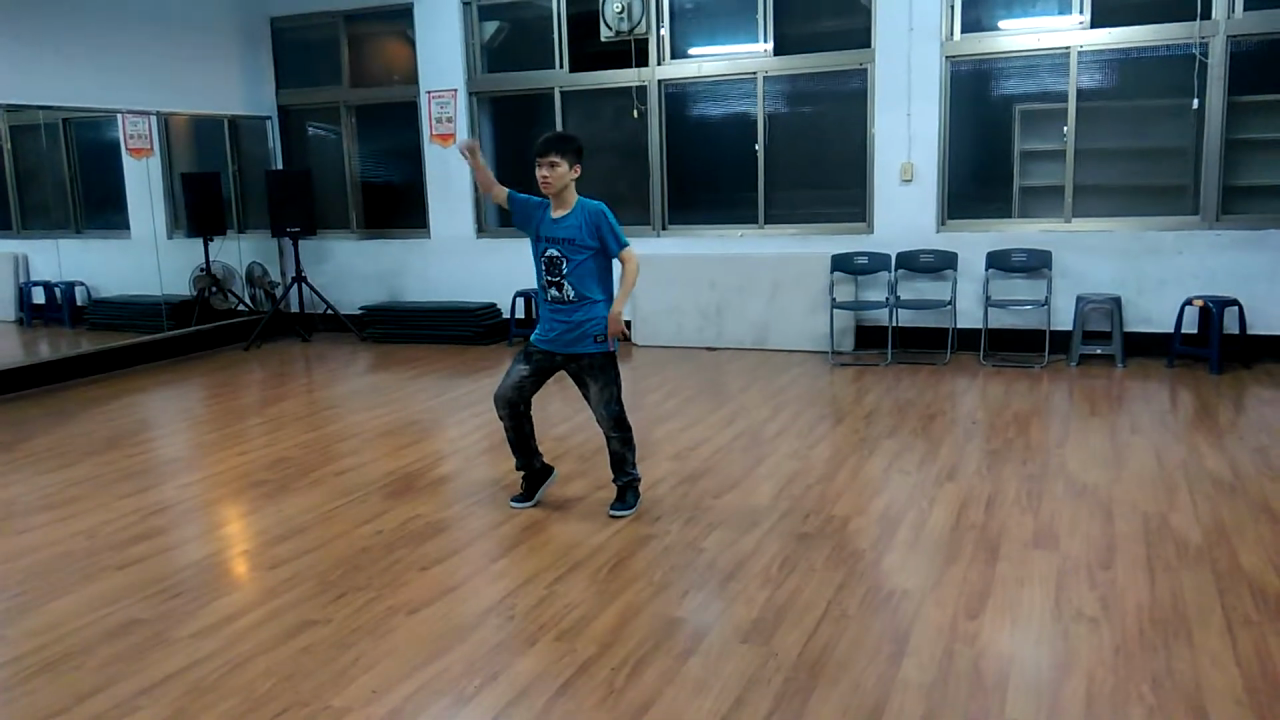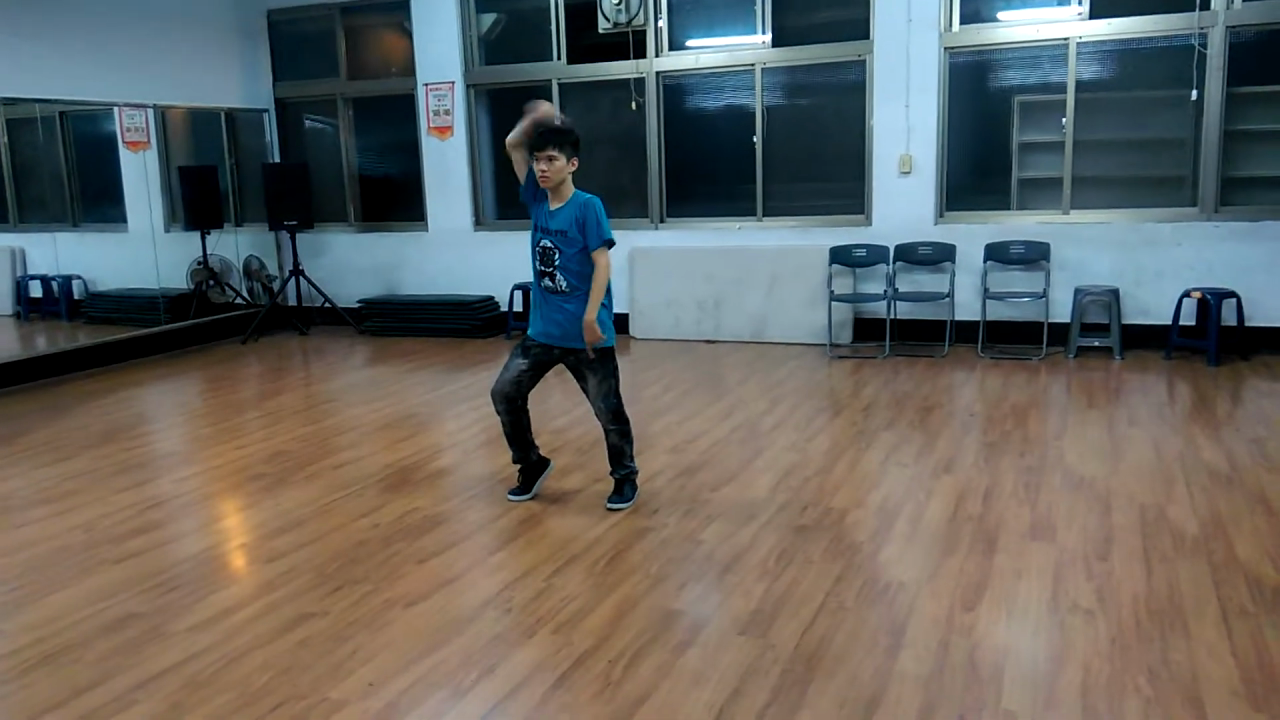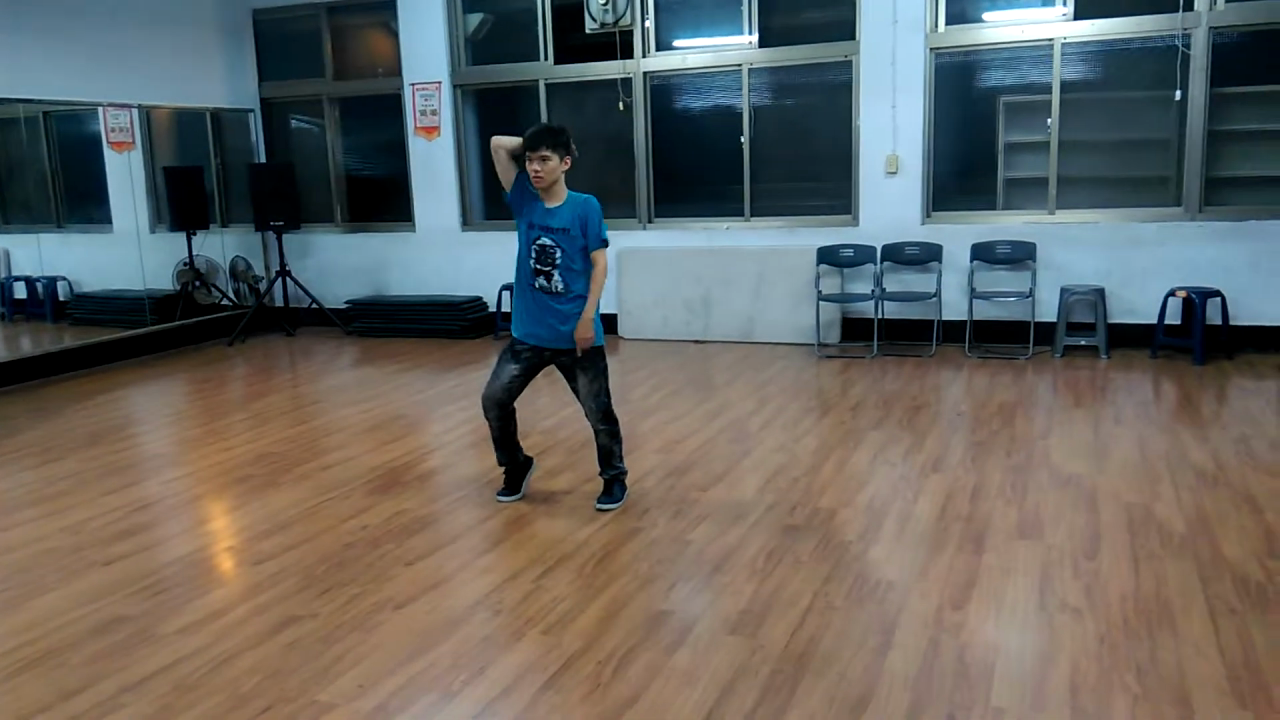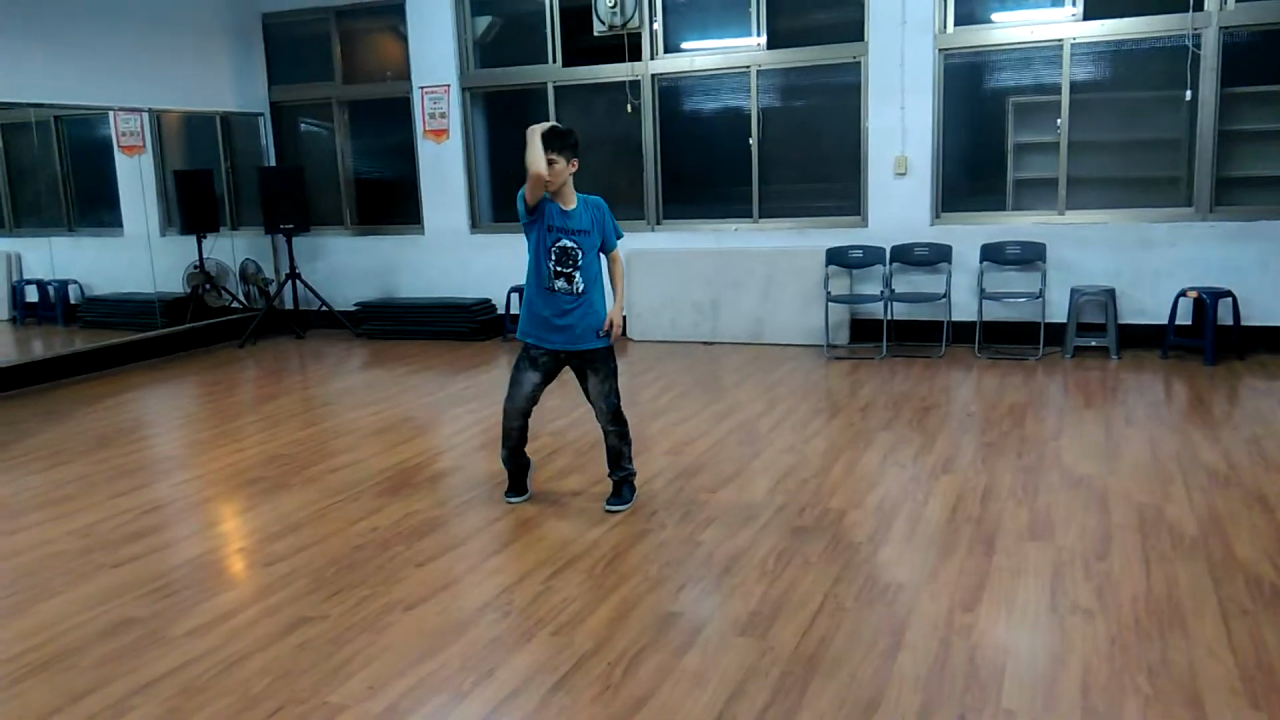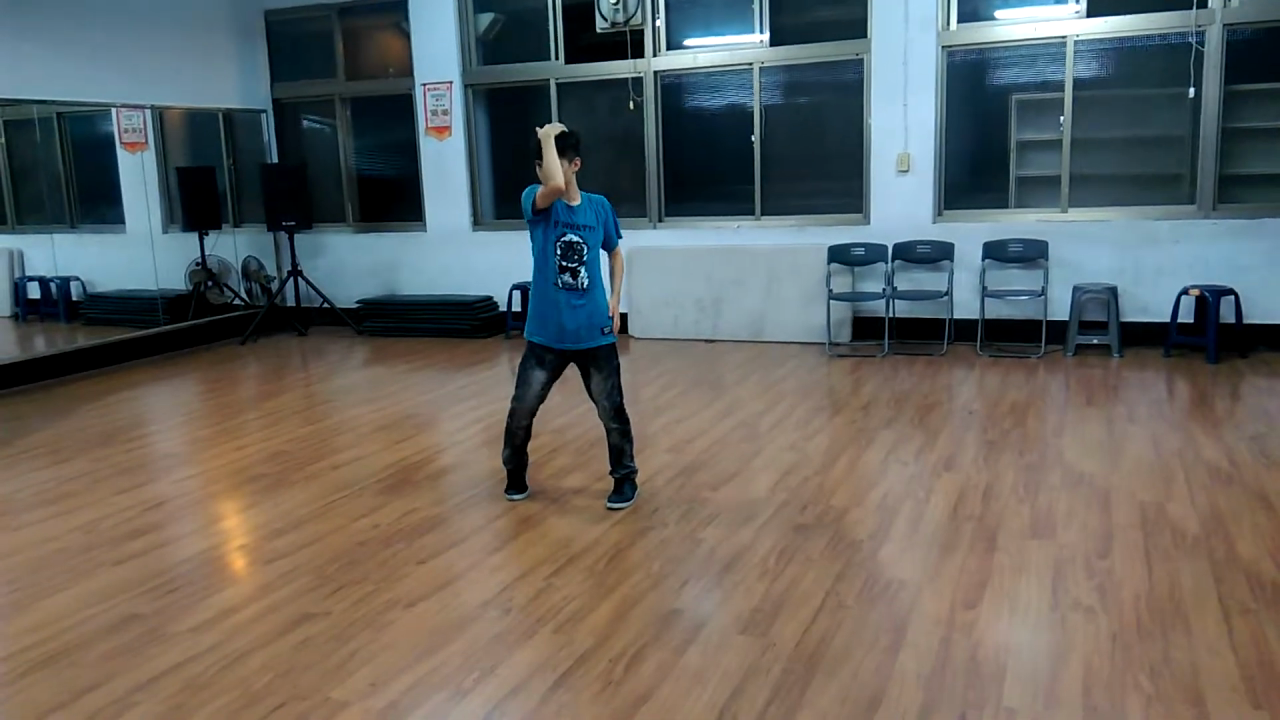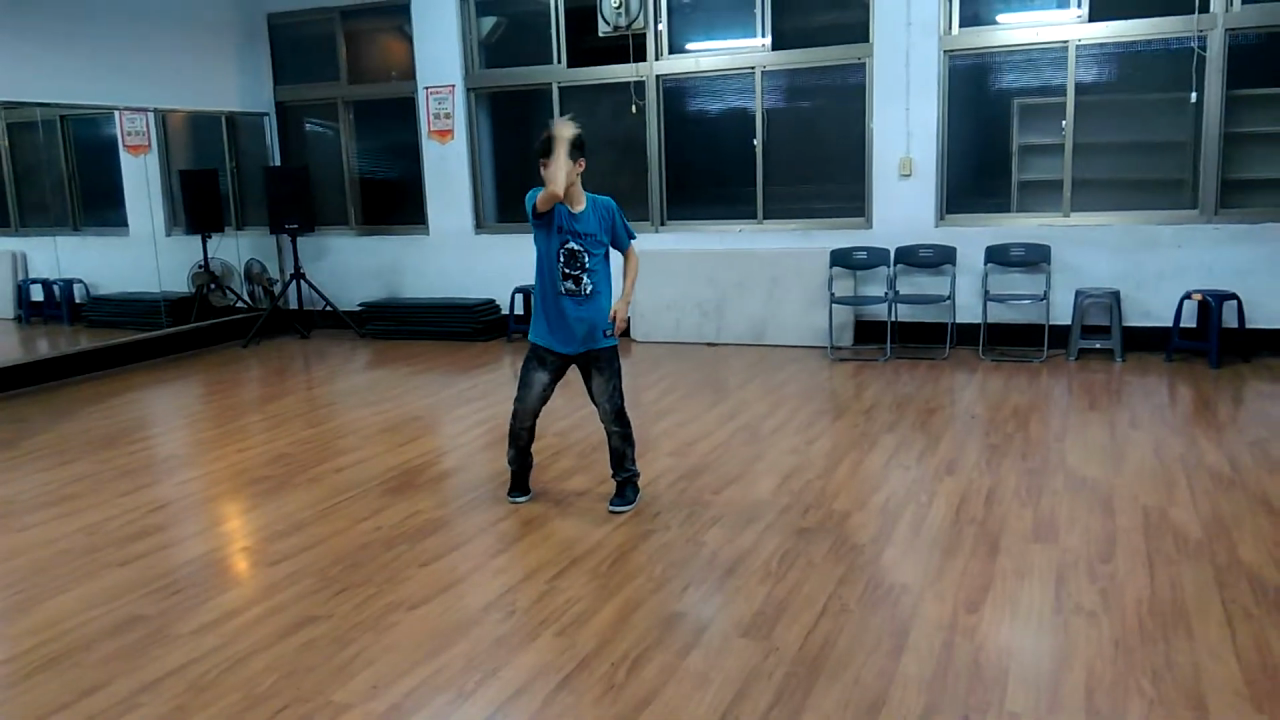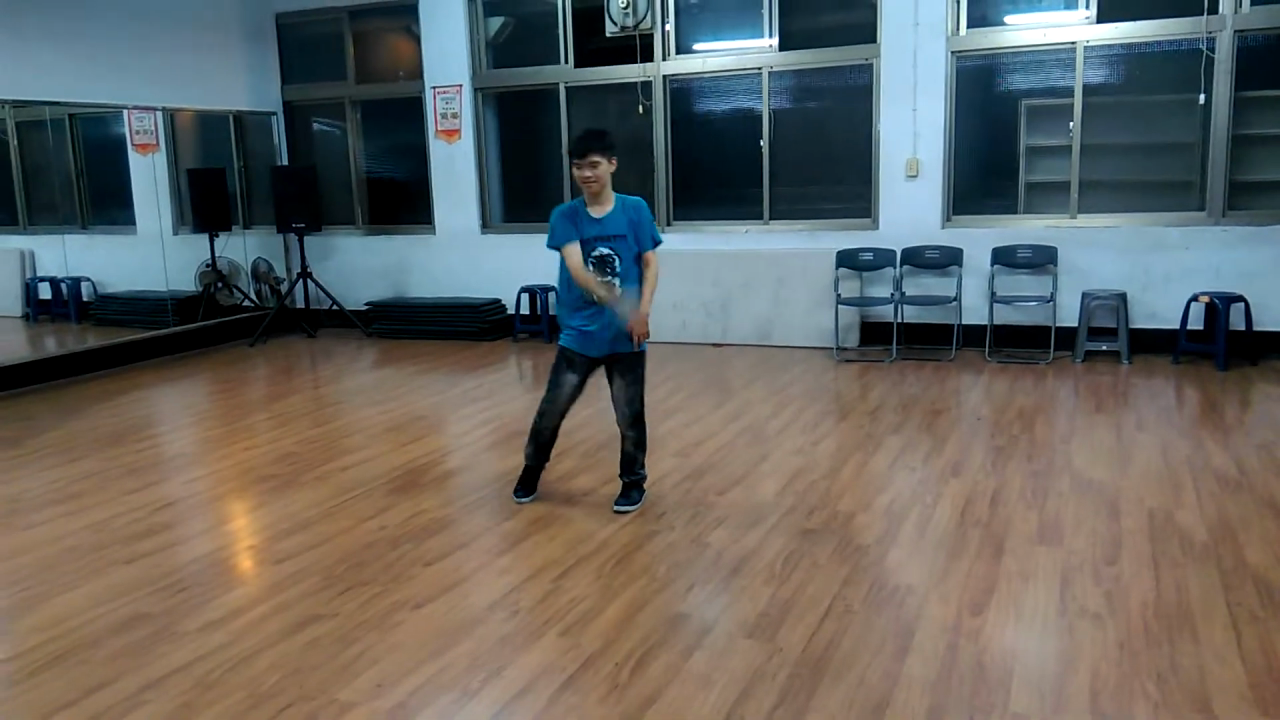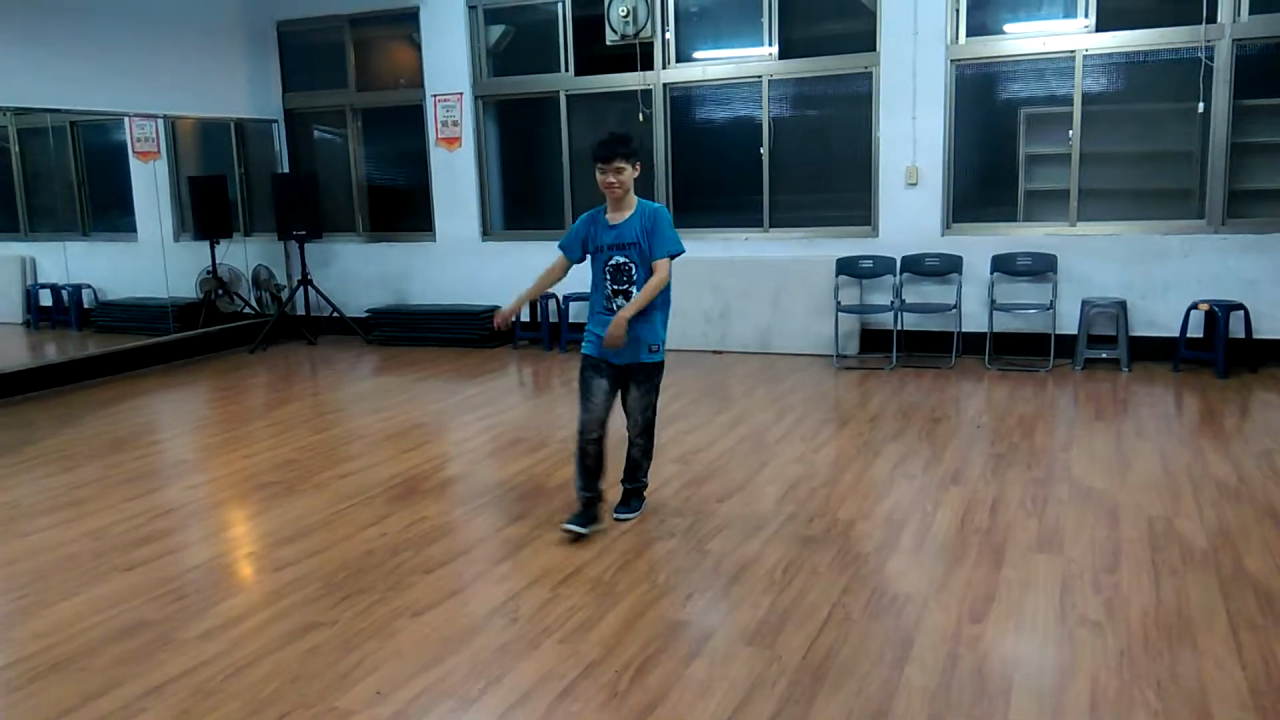
dt=0.3s
person 1, frame 1
left shoulder: (594, 213)
right shoulder: (533, 210)
left elbow: (629, 260)
right elbow: (493, 190)
left wrist: (617, 308)
right wrist: (475, 158)
left hip: (590, 338)
right hip: (546, 336)
left knee: (609, 416)
right knee: (507, 398)
left ankle: (627, 484)
right ankle: (536, 472)
person 1, frame 2
left shoulder: (588, 206)
right shoulder: (536, 199)
left elbow: (601, 265)
right elbow: (513, 144)
left wrist: (590, 318)
right wrist: (535, 116)
left hip: (586, 331)
right hip: (542, 331)
left knee: (607, 410)
right knee: (504, 392)
left ankle: (625, 477)
right ankle: (532, 465)
person 1, frame 3
left shoulder: (585, 206)
right shoulder: (524, 201)
left elbow: (599, 264)
right elbow: (497, 145)
left wrist: (587, 318)
right wrist: (531, 143)
left hip: (575, 332)
right hip: (529, 332)
left knee: (598, 410)
right knee: (494, 398)
left ankle: (615, 478)
right ankle: (516, 466)
person 1, frame 4
left shoulder: (596, 209)
right shoulder: (530, 204)
left elbow: (614, 258)
right elbow: (536, 176)
left wrist: (618, 305)
right wrist: (533, 135)
left hip: (590, 334)
right hip: (541, 334)
left knee: (608, 411)
right knee: (515, 408)
left ankle: (623, 480)
right ankle: (516, 471)
person 1, frame 5
left shoulder: (599, 206)
right shoulder: (534, 200)
left elbow: (615, 254)
right elbow: (555, 186)
left wrist: (614, 298)
right wrist: (546, 137)
left hip: (594, 331)
right hip: (547, 332)
left knee: (611, 409)
right knee: (522, 407)
left ankle: (625, 477)
right ankle: (515, 471)
person 1, frame 6
left shoulder: (605, 208)
right shoulder: (537, 202)
left elbow: (630, 255)
right elbow: (555, 195)
left wrist: (624, 300)
right wrist: (560, 139)
left hip: (597, 332)
right hip: (549, 333)
left knee: (612, 412)
right knee: (524, 411)
left ankle: (627, 481)
right ankle: (519, 473)
person 1, frame 7
left shoulder: (634, 209)
right shoulder: (564, 216)
left elbow: (650, 265)
right elbow: (576, 270)
left wrist: (642, 311)
right wrist: (614, 299)
left hip: (624, 335)
right hip: (579, 334)
left knee: (629, 416)
right knee: (550, 411)
left ankle: (633, 481)
right ankle: (531, 470)
person 1, frame 8
left shoulder: (655, 216)
right shoulder: (589, 222)
left elbow: (661, 275)
right elbow: (559, 267)
left wrist: (625, 316)
right wrist: (519, 303)
left hip: (644, 342)
right hip: (598, 343)
left knee: (641, 426)
right knee: (590, 426)
left ankle: (633, 490)
right ankle: (588, 502)
